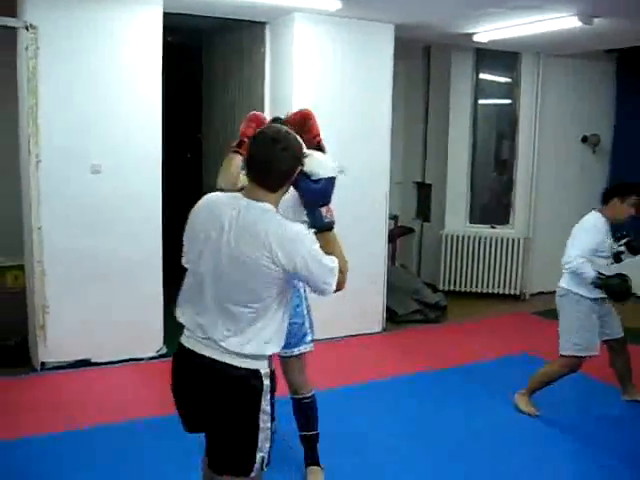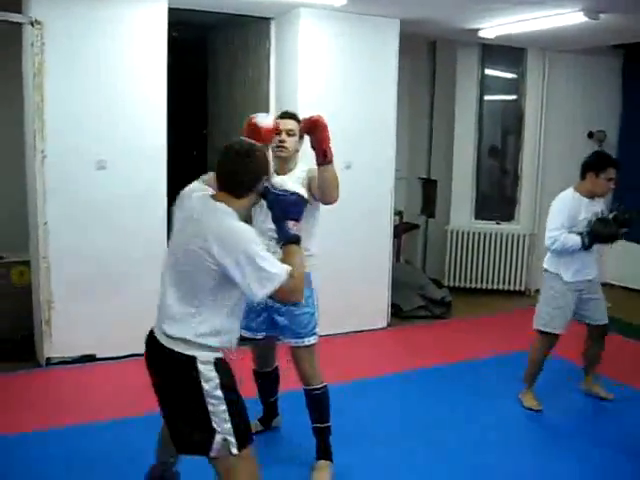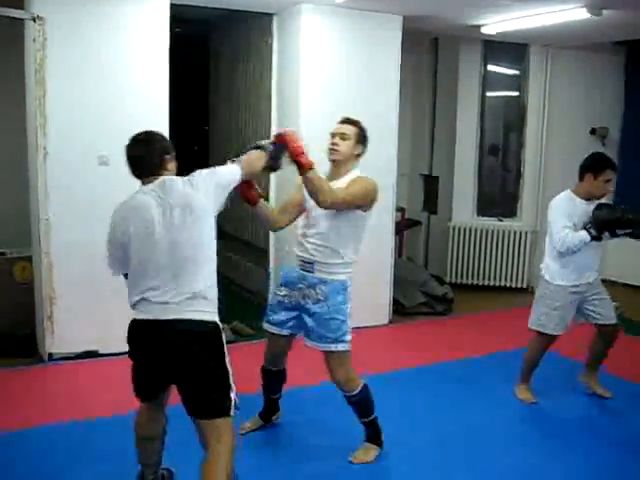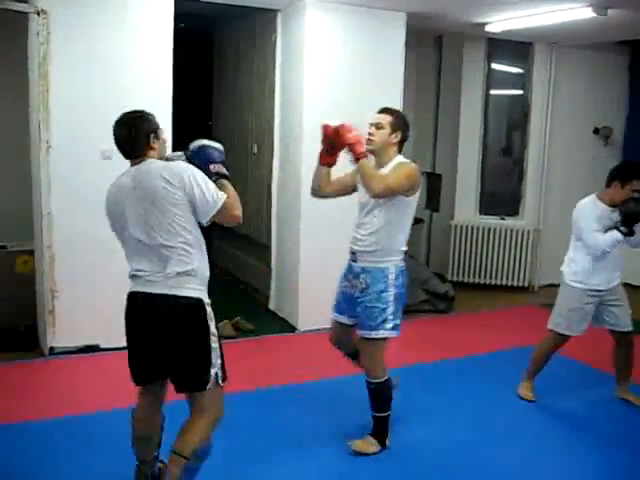
dt=0.3s
person 1, frame 1
right shoulder: (248, 179)
right elbow: (225, 186)
left wrist: (314, 143)
right wrist: (242, 141)
left hip: (287, 289)
left knee: (296, 376)
person 1, frame 2
left shoulder: (308, 176)
left elbow: (330, 198)
left wrist: (323, 151)
left knee: (307, 368)
right knee: (262, 356)
right ankle: (270, 415)
person 1, frame 3
left shoulder: (364, 186)
right shoulder: (309, 183)
left elbow: (327, 200)
right elbow: (276, 222)
left wrist: (300, 159)
right wrist: (251, 196)
left hip: (329, 285)
right hip: (295, 276)
left knee: (340, 372)
right knee: (273, 353)
left ankle: (374, 436)
right ankle: (269, 412)
person 1, frame 4
left shoulder: (407, 171)
right shoulder: (365, 171)
left elbow: (378, 188)
right elbow: (319, 189)
left wrist: (358, 148)
right wrist: (329, 151)
left hip: (383, 273)
right hip: (355, 266)
left knee: (372, 355)
right knee: (339, 337)
left ankle: (379, 434)
right ankle: (380, 383)
person 2, frame 1
left shoulder: (206, 206)
right shoulder: (289, 238)
right elbow: (338, 280)
right wrist: (322, 216)
left hip: (190, 356)
right hip: (239, 373)
person 2, frame 2
left shoulder: (193, 197)
right shoulder: (235, 236)
right elbow: (292, 291)
right wrist: (290, 230)
left hip: (163, 343)
right hip: (194, 359)
left knee: (179, 415)
person 2, frame 3
left shoulder: (123, 213)
right shoulder: (197, 186)
left elbow: (123, 270)
right elbow: (248, 163)
right wrist: (267, 151)
left hip: (145, 329)
right hip: (196, 330)
left knee: (152, 405)
right knee: (219, 439)
person 2, frame 4
left shoulder: (117, 190)
right shoulder: (178, 173)
right elbow: (233, 215)
right wrist: (218, 171)
left hip: (141, 304)
right hip: (184, 305)
left knee: (150, 397)
right knee: (208, 408)
person 3, frame 1
left shoulder: (598, 223)
right shoulder: (594, 225)
right elbow: (572, 262)
right wrist: (600, 280)
left hip: (594, 297)
right hip: (577, 297)
left knee: (618, 343)
right knee: (572, 360)
right ankle: (525, 393)
person 3, frame 2
left shoulder: (598, 201)
right shoulder: (565, 202)
left elbow: (602, 231)
right elbow: (554, 242)
left wrist: (613, 227)
right wrist: (589, 237)
left hip: (589, 278)
right hip: (560, 279)
left knee: (599, 329)
right knee: (548, 337)
left ankle: (589, 381)
right ankle: (527, 390)
person 3, frame 3
left shoulder: (597, 202)
right shoulder: (561, 203)
left elbow: (606, 231)
right elbow: (562, 243)
right wrist: (593, 231)
left hip: (589, 281)
right hip: (559, 283)
left knee: (609, 330)
right knee: (544, 337)
left ankle: (589, 376)
right ankle: (523, 384)
person 3, frame 4
right shoulder: (587, 208)
right elbow: (597, 246)
left hip: (611, 285)
right hip: (579, 285)
right knee: (558, 336)
right ankle: (527, 381)
